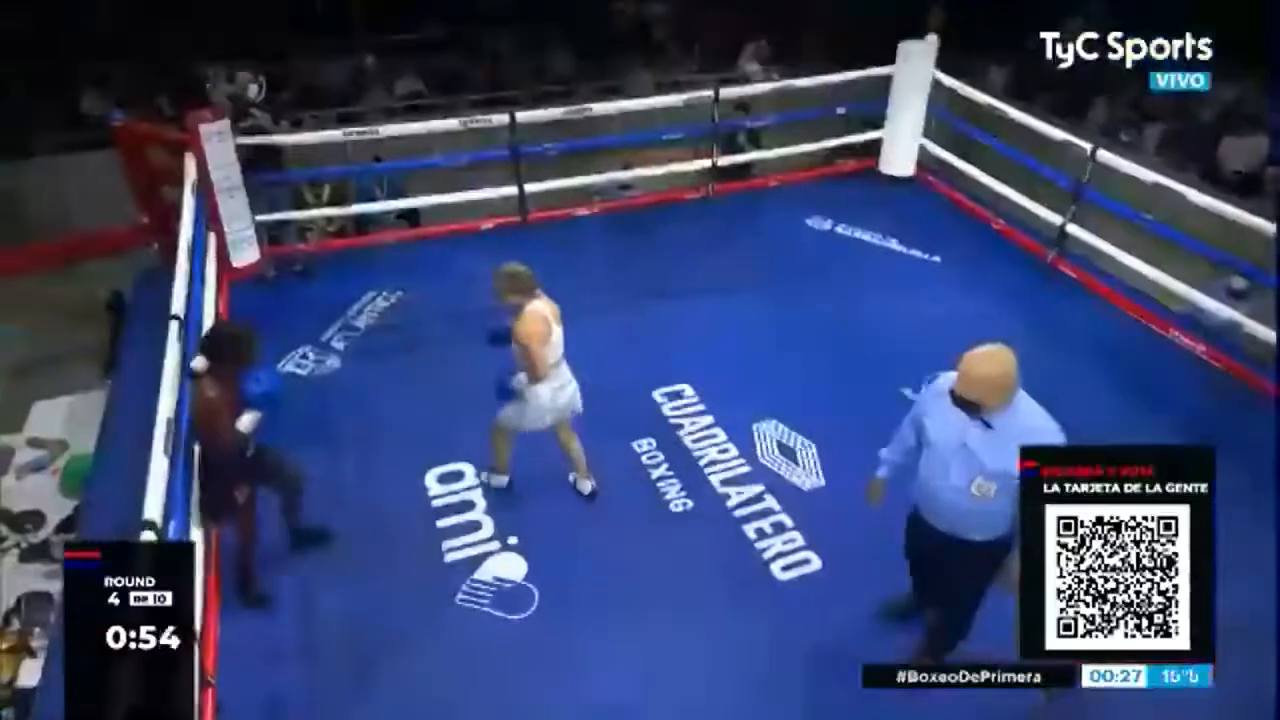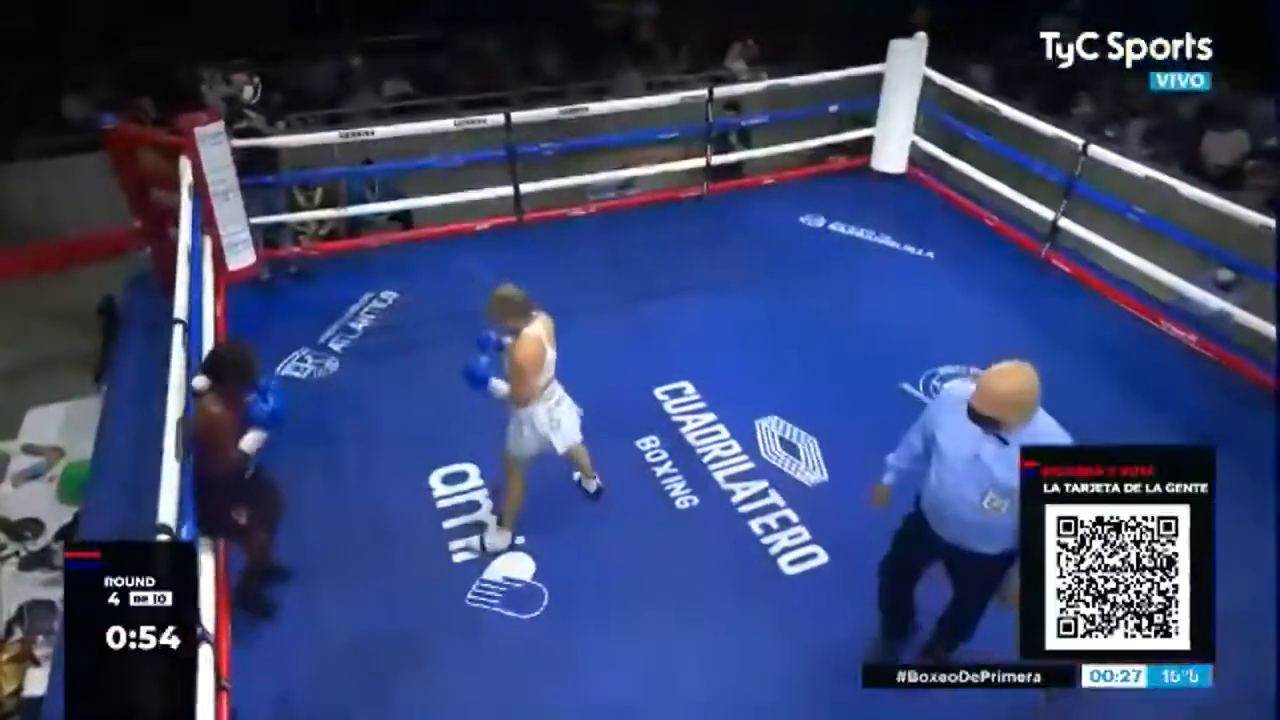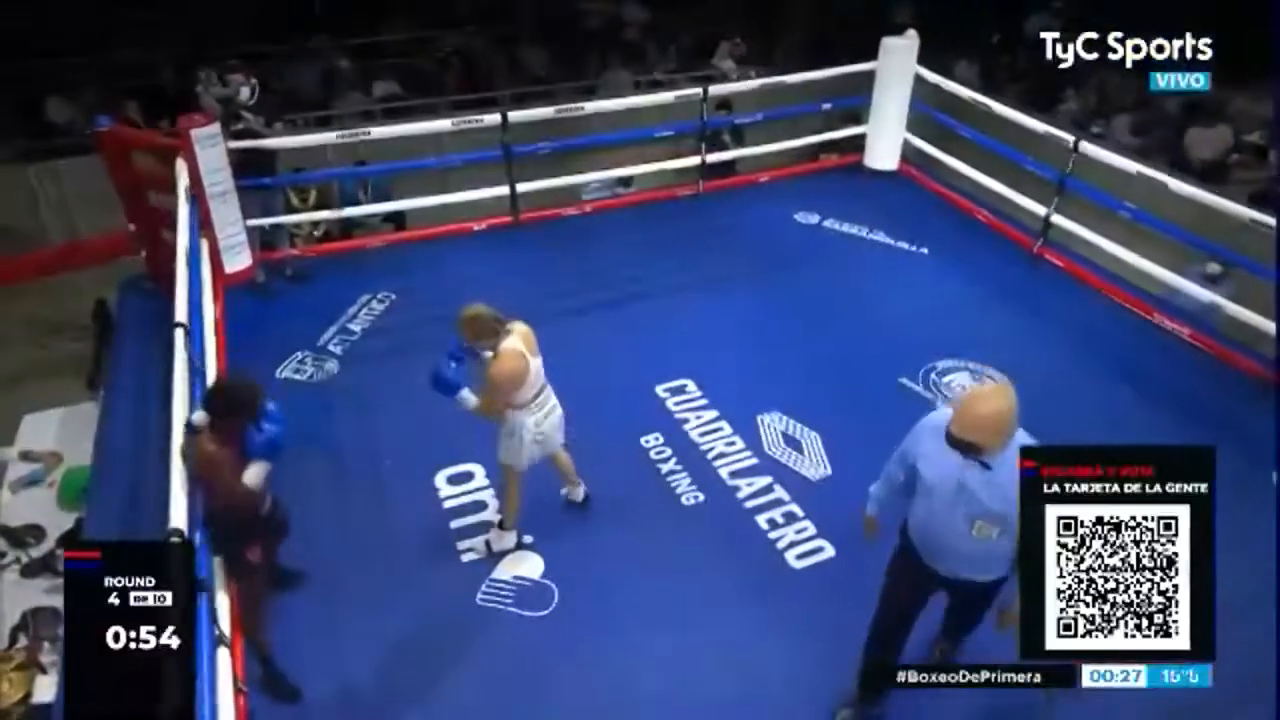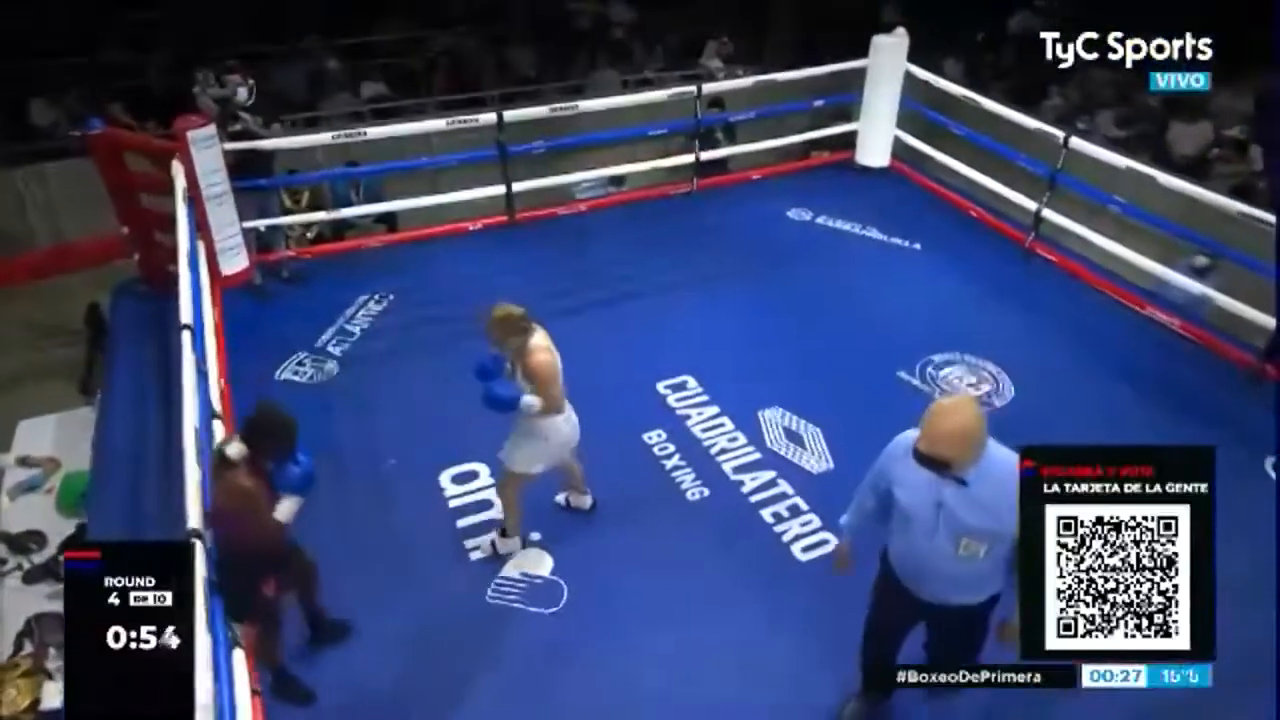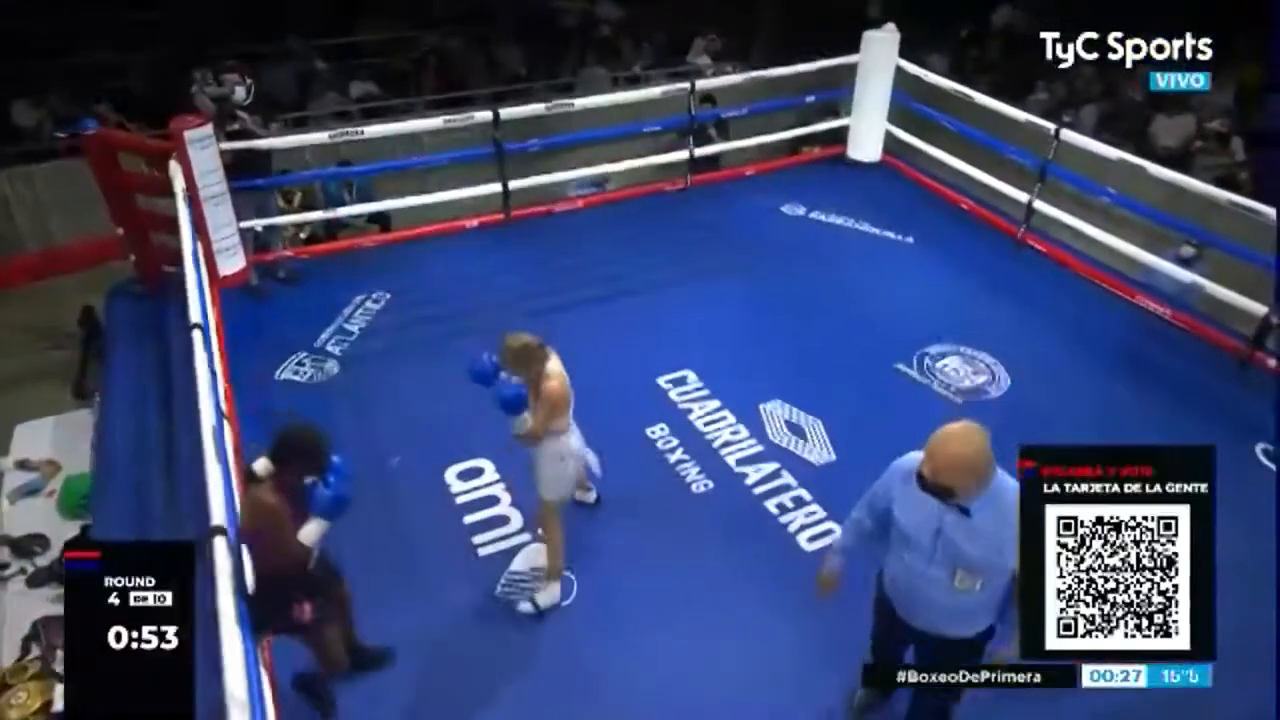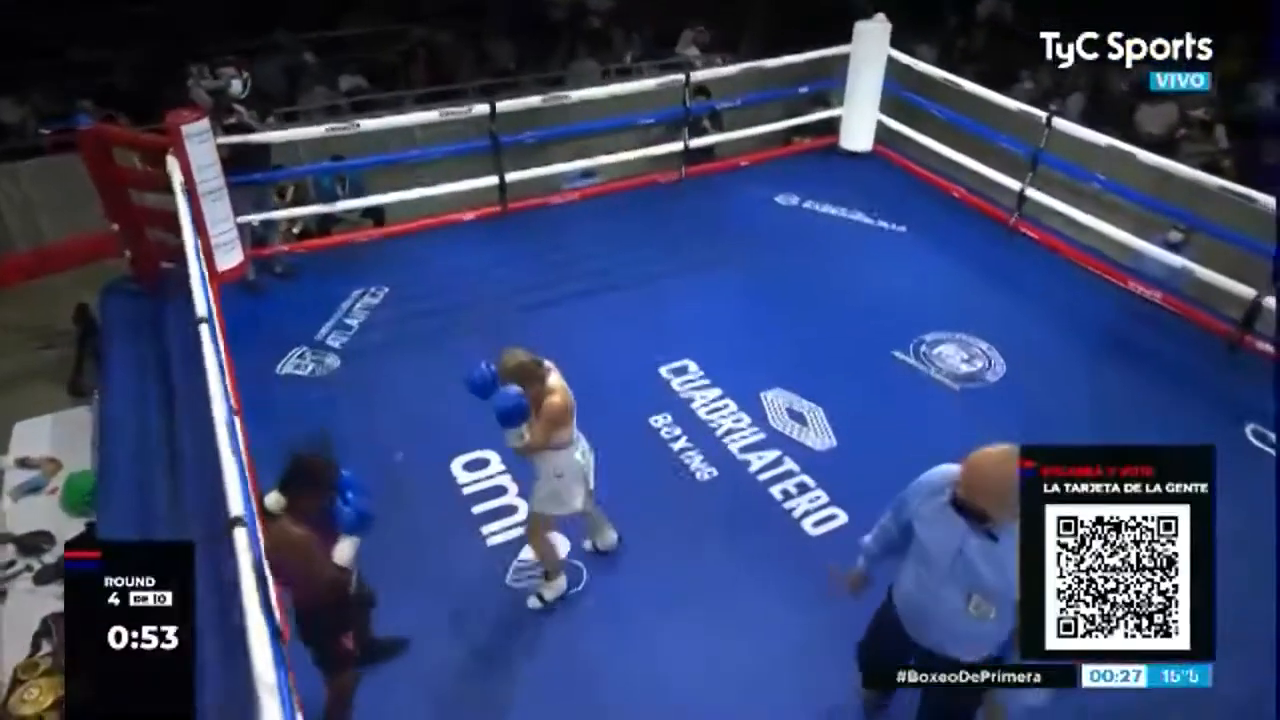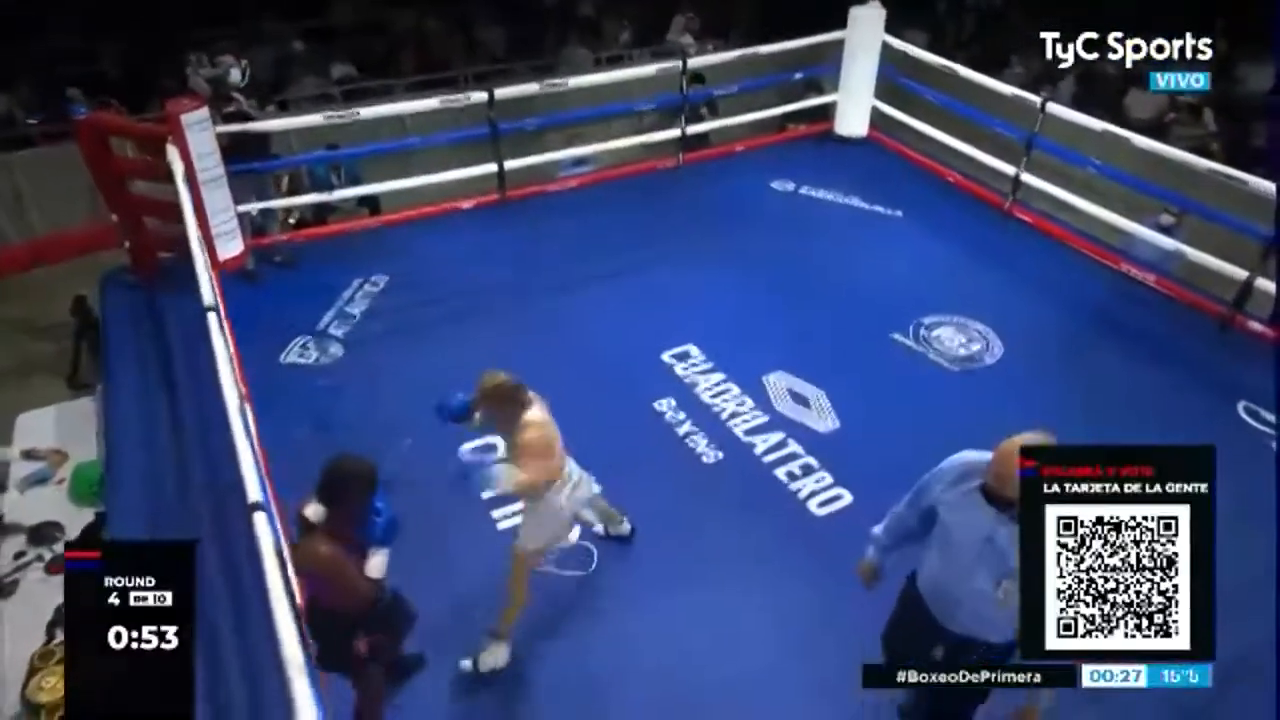
dt=0.3s
person 1, frame 1
left shoulder: (1040, 436)
right shoulder: (941, 389)
right elbow: (911, 432)
left wrist: (1022, 557)
right wrist: (885, 471)
left hip: (981, 542)
right hip: (926, 516)
left knee: (959, 599)
right knee: (920, 564)
left ankle: (935, 650)
right ankle: (925, 599)
person 1, frame 2
right shoulder: (954, 397)
right elbow: (920, 437)
left wrist: (1019, 575)
right wrist: (890, 477)
left hip: (986, 551)
right hip: (929, 520)
left knee: (967, 604)
right knee: (893, 575)
left ankle: (939, 647)
right ankle: (895, 633)
person 1, frame 3
right shoulder: (933, 426)
right elbow: (900, 469)
right wrist: (875, 507)
left hip: (980, 576)
right hip: (917, 549)
left knee: (966, 616)
right knee: (888, 624)
left ankle: (949, 639)
person 1, frame 4
left shoulder: (1016, 484)
right shoulder: (902, 448)
right elbow: (872, 495)
right wrist: (848, 534)
left hip: (966, 604)
right hip: (899, 577)
left knee: (949, 667)
right knee: (879, 642)
right ankle: (873, 694)
person 1, frame 5
left shoulder: (1018, 515)
right shoulder: (906, 470)
right elbow: (869, 514)
left wrist: (1012, 649)
right wrist: (836, 556)
left hip: (957, 636)
right hip: (895, 600)
right knee: (883, 651)
right ankle: (879, 686)
person 1, frame 6
right shoulder: (937, 482)
right elbow: (896, 522)
right wrist: (867, 561)
left hip: (963, 661)
right hip: (903, 612)
right knee: (871, 658)
right ankle: (882, 687)
person 1, frame 7
right shoulder: (961, 469)
right elbow: (913, 512)
left wrist: (1041, 695)
right wrist: (877, 552)
left hip: (986, 645)
right hip: (924, 598)
right knee: (897, 655)
person 2, frame 1
left shoulder: (222, 377)
right shoulder: (210, 397)
right elbow: (225, 446)
left wrist: (252, 403)
right wrist: (252, 413)
left hip: (246, 452)
right hip: (225, 467)
left knee: (291, 480)
right knee: (248, 530)
left ankle: (296, 533)
right ankle: (247, 584)
person 2, frame 2
left shoulder: (220, 392)
right shoulder: (213, 414)
right elbow: (225, 467)
left wrist: (259, 404)
right wrist: (259, 432)
left hip: (244, 474)
right hip: (223, 488)
left knee: (273, 504)
right knee: (258, 552)
left ankle: (264, 567)
right ankle: (247, 592)
person 2, frame 3
left shoulder: (226, 427)
right shoulder: (209, 452)
right elbow: (233, 502)
left wrist: (265, 429)
right wrist: (261, 461)
left hip: (257, 507)
right hip: (238, 527)
left knee: (277, 530)
right knee: (253, 597)
left ankle: (271, 571)
right ankle: (268, 667)
person 2, frame 4
left shoulder: (231, 451)
right shoulder: (244, 487)
right elbow: (267, 539)
left hip: (252, 543)
right hip: (245, 560)
left knee: (305, 570)
right knee: (269, 621)
left ankle: (318, 625)
right ankle: (280, 677)
person 2, frame 5
left shoulder: (272, 473)
right shoulder: (267, 504)
right elbow: (289, 559)
left wrist: (318, 486)
right wrist: (320, 519)
left hip: (307, 564)
right hip: (286, 585)
left knee: (340, 600)
right knee: (334, 662)
left ankle: (355, 655)
right ankle: (311, 683)
person 2, frame 6
left shoulder: (280, 504)
right shoulder: (293, 536)
right elbow: (328, 583)
right wrist: (350, 536)
left hip: (339, 596)
right hip: (326, 615)
left knee: (362, 616)
right knee: (344, 688)
left ankle: (368, 649)
person 2, frame 7
left shoulder: (316, 512)
right shoulder: (325, 554)
right elbow: (361, 599)
right wrist: (379, 548)
right hip: (347, 625)
left knee: (396, 621)
right knee: (373, 689)
left ankle: (390, 665)
person 3, frame 1
left shoulder: (525, 326)
right shoulder: (548, 304)
left elbow: (537, 373)
left wrist: (514, 385)
right wrist: (510, 337)
left hip: (539, 394)
right hip: (562, 382)
left knee: (501, 430)
right knee: (565, 432)
left ankle: (499, 476)
right ankle: (585, 481)
person 3, frame 2
left shoulder: (521, 351)
right shoulder: (541, 319)
left elbow: (521, 397)
left wrist: (489, 382)
right wrist: (502, 343)
left hip: (533, 414)
right hip: (554, 399)
left knee: (514, 470)
right knee: (571, 443)
left ankle: (502, 533)
right ankle: (590, 480)
person 3, frame 3
left shoulder: (500, 369)
right shoulder: (519, 328)
left elbow: (491, 411)
left wrist: (459, 392)
right wrist: (480, 355)
left hip: (524, 423)
right hip: (547, 406)
left knee: (511, 479)
right knee: (555, 451)
left ankle: (506, 534)
right ankle: (576, 489)
person 3, frame 4
left shoulder: (537, 361)
right shoulder: (533, 332)
left elbow: (554, 405)
right elbow: (518, 370)
left wrist: (518, 401)
right wrist: (501, 367)
left hip: (544, 429)
right hip: (561, 420)
left knee: (508, 485)
right knee: (565, 458)
left ankle: (509, 538)
right ankle: (581, 497)
person 3, frame 5
left shoulder: (553, 389)
right shoulder: (543, 357)
left elbow: (531, 437)
right elbow: (525, 386)
left hip: (557, 450)
right hip: (560, 441)
left knee: (550, 517)
right knee: (573, 471)
left ankle: (552, 585)
right ankle: (586, 492)
person 3, frame 6
left shoulder: (554, 403)
right shoulder: (542, 369)
left elbow: (527, 448)
right elbow: (509, 395)
left wrist: (513, 426)
right wrist: (495, 391)
left hip: (559, 465)
right hip: (567, 453)
left knee: (536, 531)
right knee: (582, 504)
left ankle: (555, 579)
right ankle: (605, 537)
person 3, frame 7
left shoulder: (531, 437)
right shoulder: (529, 402)
left elbow: (534, 483)
right elbow: (487, 417)
left wrist: (496, 475)
right wrist: (472, 415)
left hip: (553, 502)
right hip: (571, 480)
left knee: (519, 571)
right knee: (593, 505)
left ankle: (498, 647)
right ankle: (621, 526)
person 4, frame 1
right shoulder: (235, 111)
left elbow: (285, 132)
left wrist: (268, 125)
left hip: (275, 171)
right hip: (251, 174)
left ankle: (295, 261)
right ankle: (266, 268)
person 4, frame 2
left shoulder: (266, 107)
right shoulder: (230, 112)
left wrist: (262, 127)
left hip: (271, 173)
right hip: (246, 178)
right knee: (253, 225)
left ankle: (290, 262)
right ankle: (261, 270)
person 4, frame 3
left shoulder: (265, 107)
right shoulder: (226, 113)
left wrist: (259, 128)
left hip: (269, 176)
right hip: (244, 180)
left knee: (278, 222)
right knee: (251, 227)
left ankle: (287, 266)
right ankle: (257, 273)
person 4, frame 4
left shoulder: (261, 107)
right shoulder: (223, 113)
left elbow: (277, 135)
left wrist: (255, 129)
left hip: (266, 177)
right hip: (240, 182)
left knee: (275, 224)
right knee: (247, 230)
left ankle: (282, 267)
right ankle: (254, 275)
person 4, frame 5
right shoulder: (220, 113)
left wrist: (252, 128)
left hip: (263, 177)
right hip: (238, 182)
left knee: (272, 223)
right knee: (244, 230)
left ankle: (278, 267)
right ankle: (251, 276)
person 4, frame 6
right shoulder: (218, 108)
left wrist: (249, 121)
left hip: (261, 171)
right hip: (236, 177)
left knee: (269, 219)
right knee: (242, 223)
left ankle: (275, 262)
right ankle: (249, 272)
person 4, frame 7
right shoulder: (216, 97)
left wrist: (248, 110)
left hip: (261, 161)
right hip: (235, 166)
left knee: (269, 207)
right knee: (242, 214)
left ankle: (275, 251)
right ankle: (247, 261)
